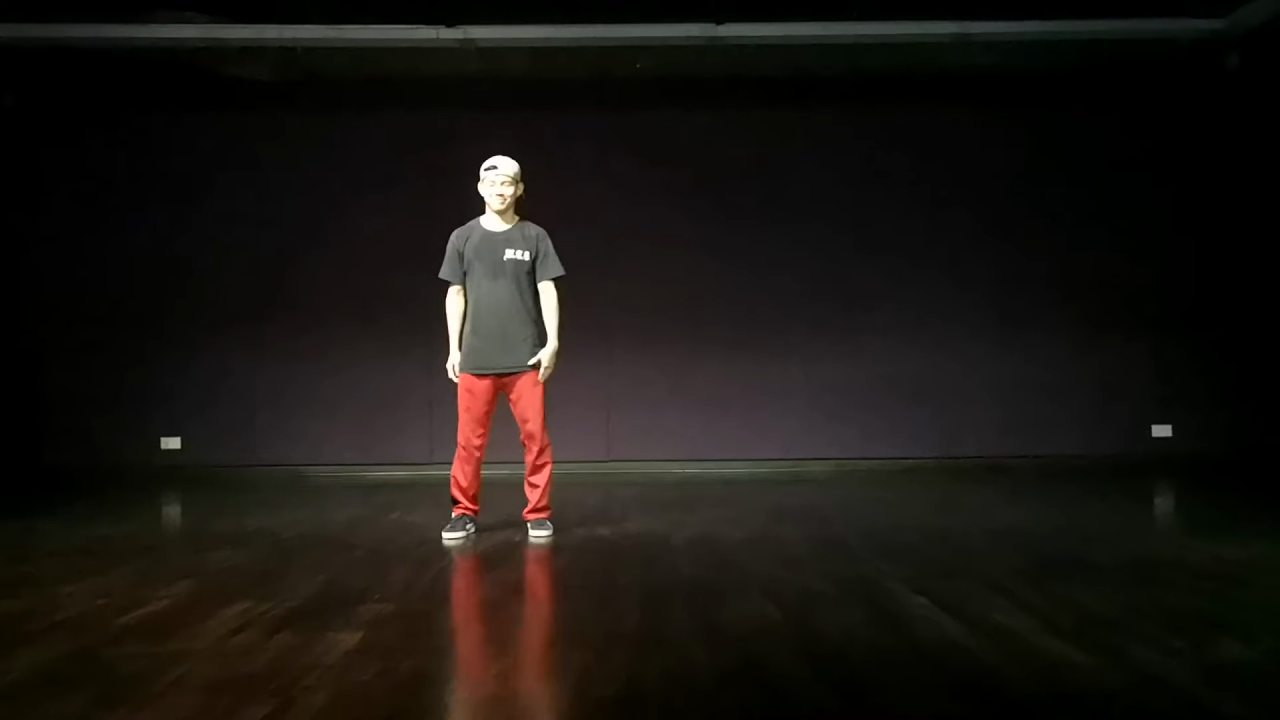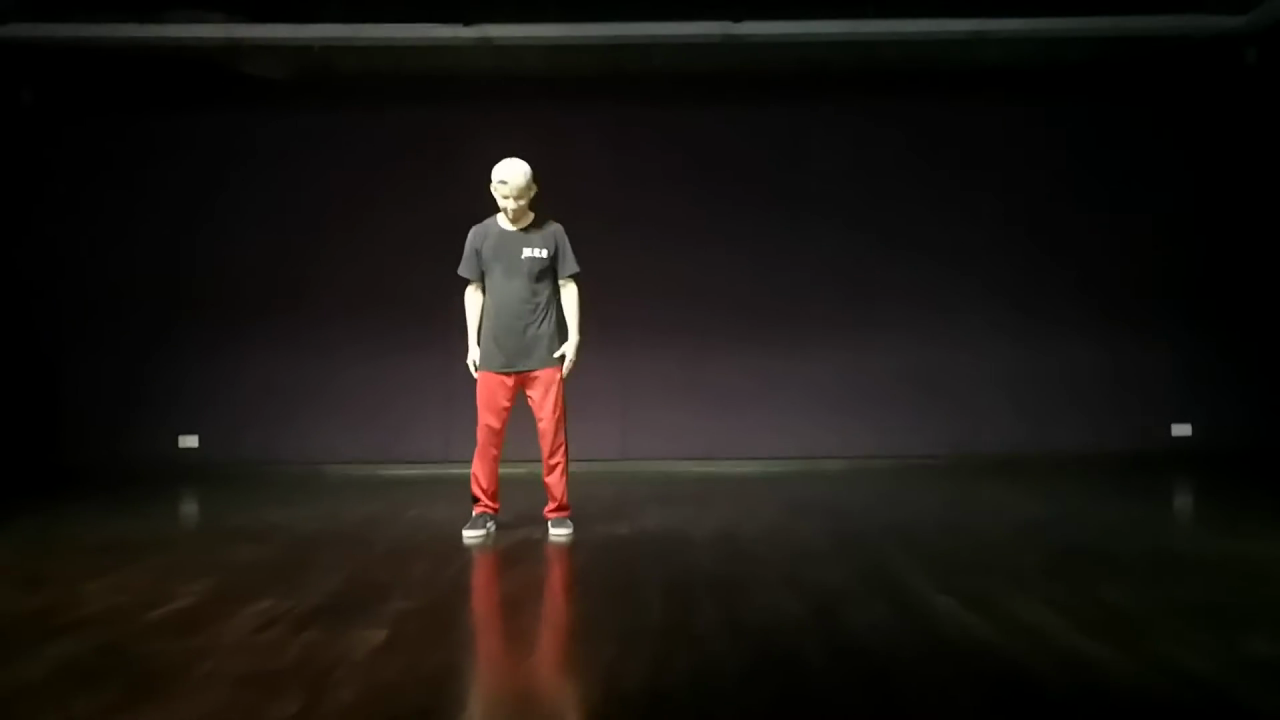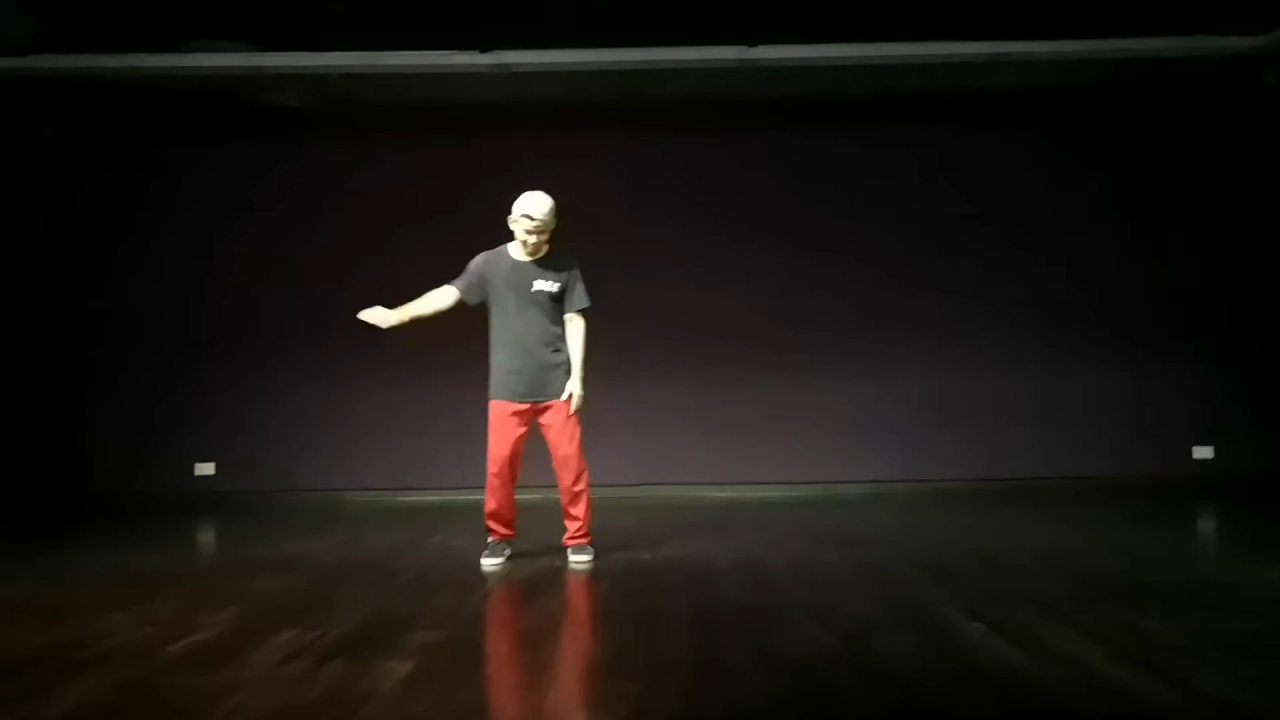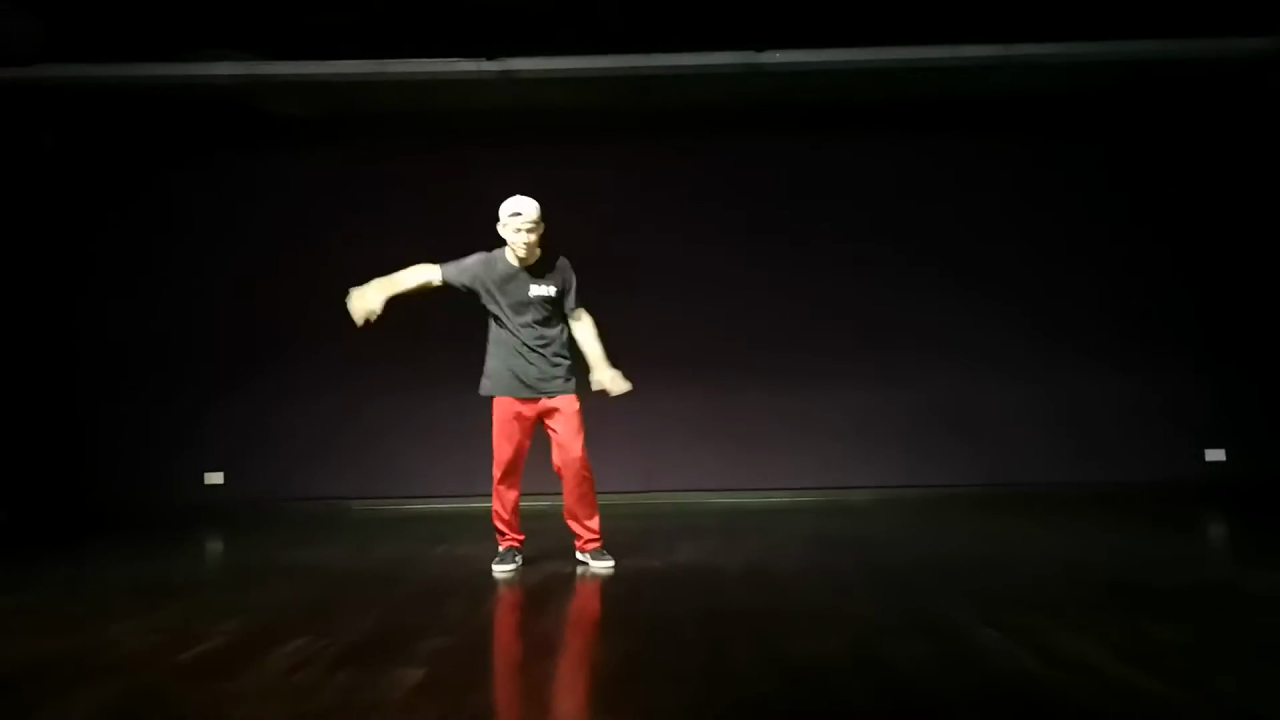
dt=1s
person 1, frame 1
left shoulder: (534, 236)
right shoulder: (462, 237)
left elbow: (547, 290)
right elbow: (455, 295)
left wrist: (552, 342)
right wrist: (453, 347)
left hip: (524, 356)
right hip: (475, 357)
left knee: (535, 436)
right knee: (469, 438)
left ankle: (538, 513)
right ankle: (464, 513)
person 1, frame 2
left shoulder: (552, 233)
right shoulder: (480, 235)
left elbow: (567, 285)
right elbow: (474, 291)
left wrist: (574, 337)
right wrist: (472, 344)
left hip: (543, 353)
right hip: (495, 355)
left knee: (552, 434)
right knee: (488, 434)
left ankle: (557, 510)
right ankle: (484, 510)
person 1, frame 3
left shoulder: (565, 268)
right shoulder: (489, 264)
left elbow: (575, 321)
right elbow: (448, 293)
left wrist: (577, 374)
right wrist: (399, 314)
left hip: (557, 385)
right hip: (508, 386)
left knee: (570, 462)
right knee: (500, 465)
left ankle: (578, 538)
right ankle: (499, 537)
person 1, frame 4
left shoulder: (559, 268)
right shoulder: (483, 266)
left elbow: (577, 316)
right elbow: (430, 273)
left wrist: (600, 364)
right wrist: (379, 289)
left hip: (559, 383)
right hip: (512, 386)
left knee: (574, 462)
right knee: (506, 468)
left ankle: (589, 543)
right ankle: (510, 544)
